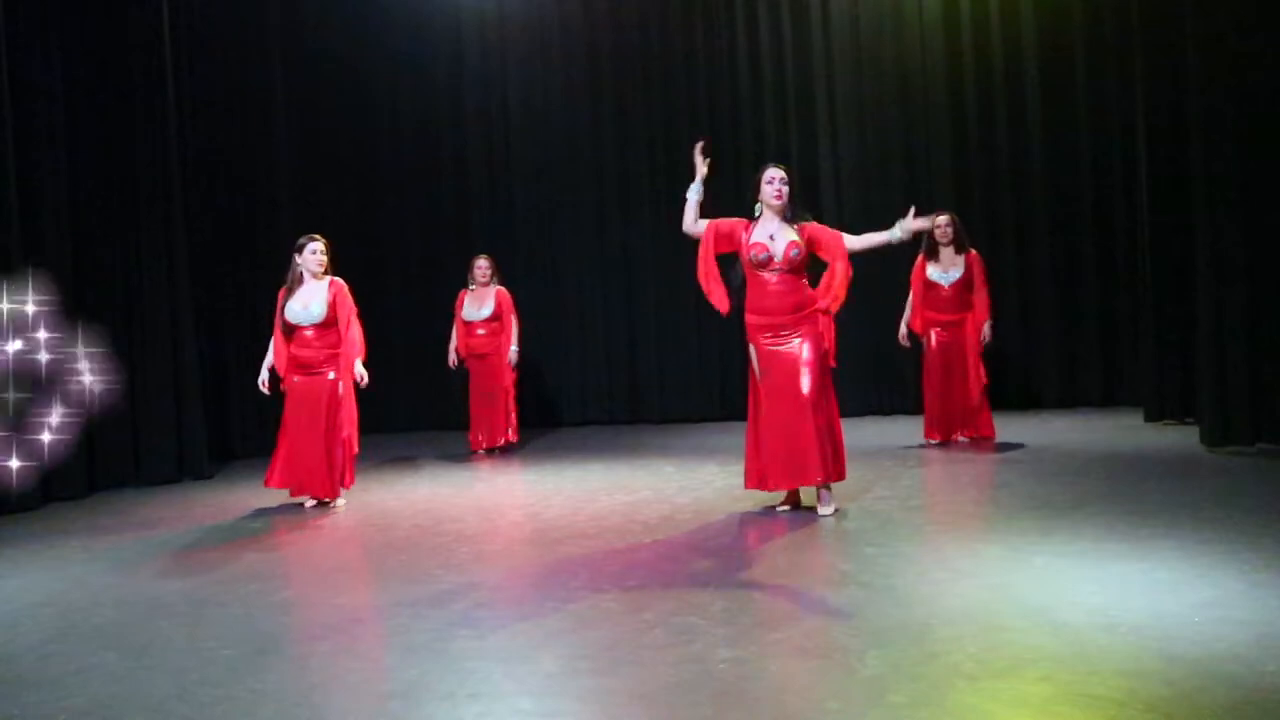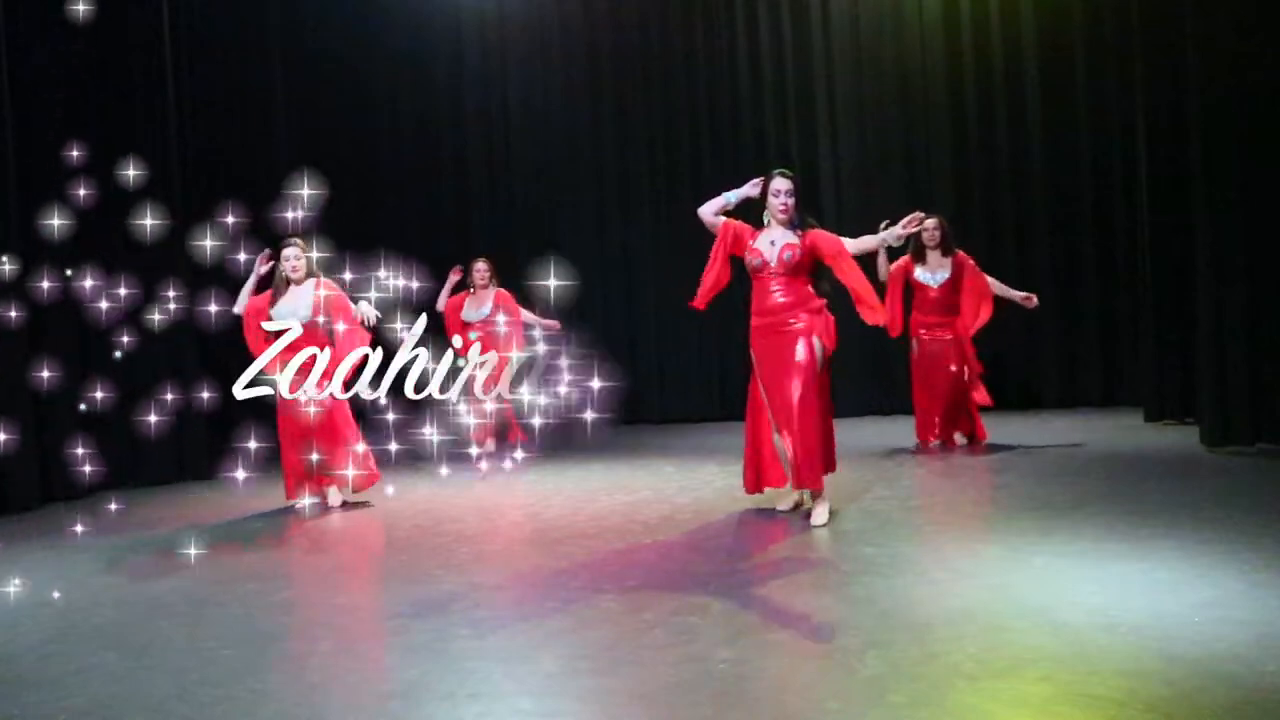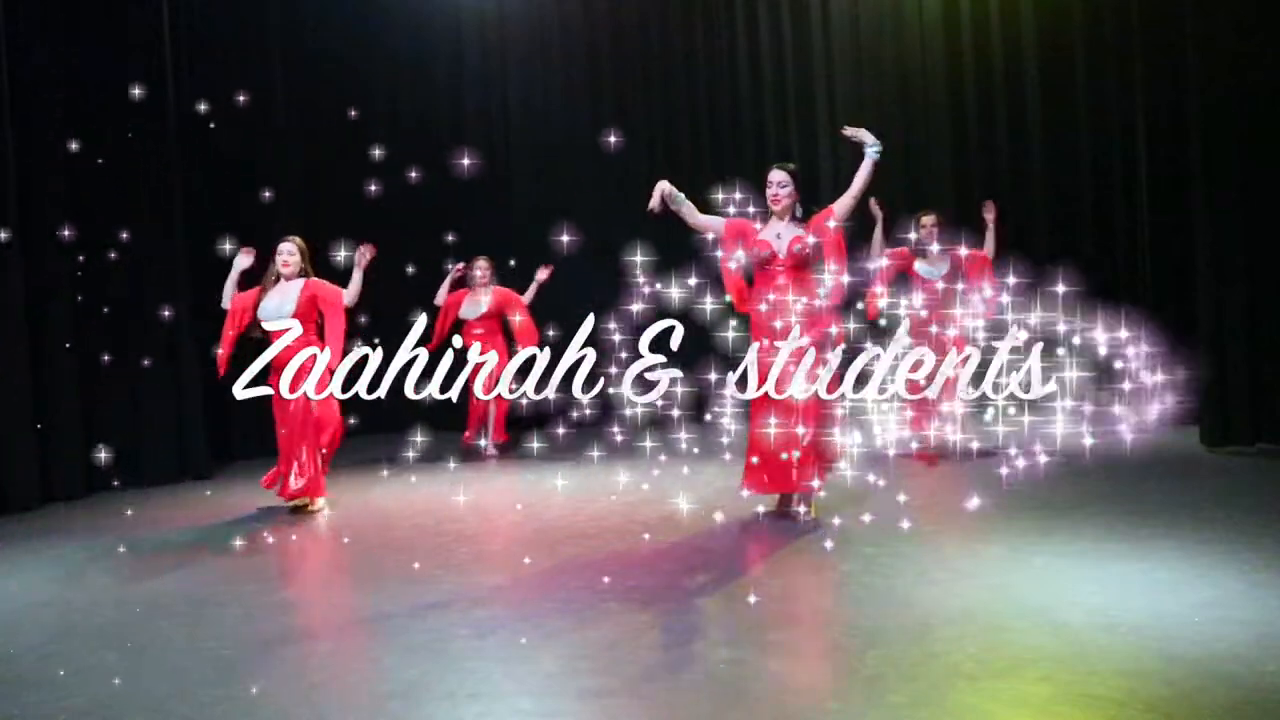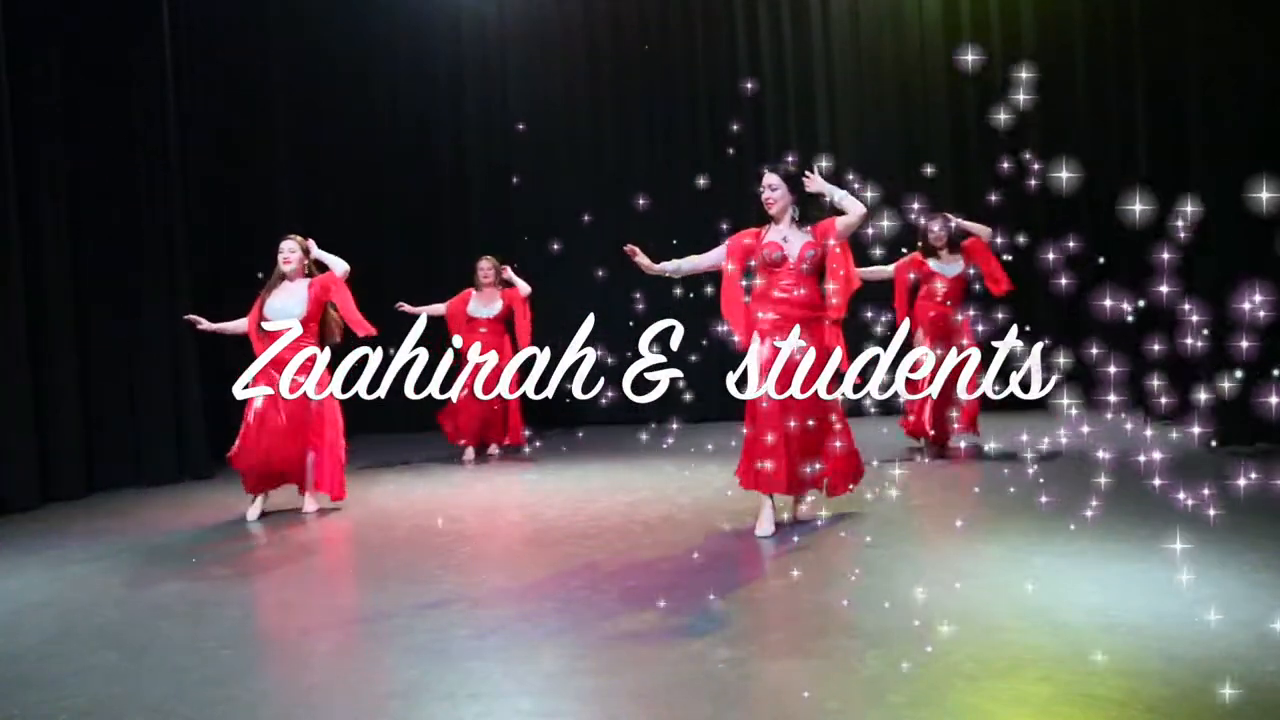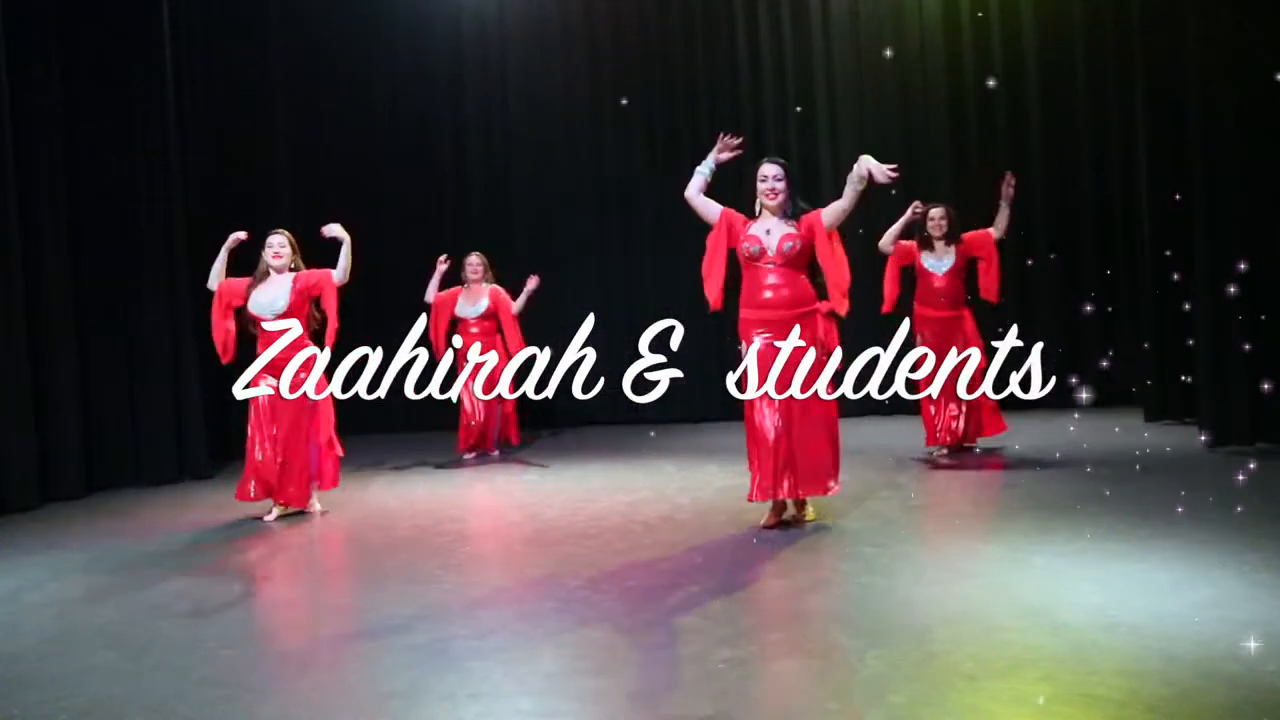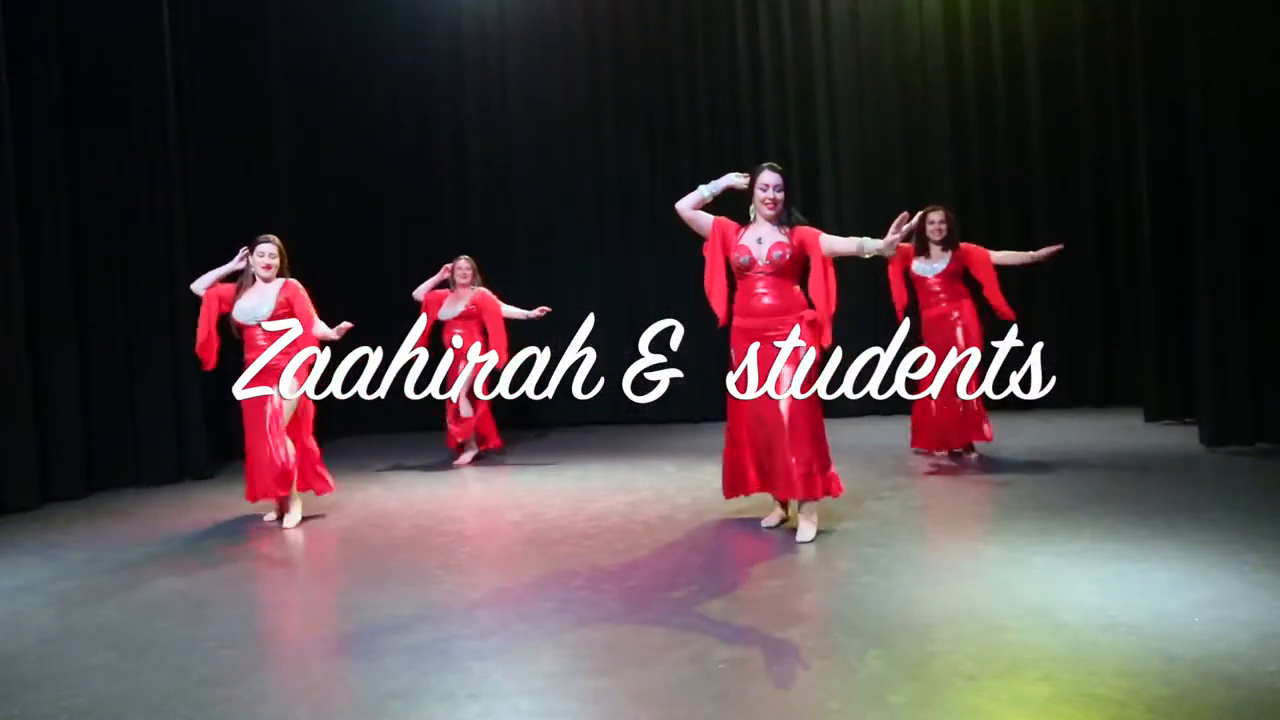
dt=0.5s
person 1, frame 1
left shoulder: (805, 232)
right shoulder: (740, 230)
left elbow: (852, 243)
right elbow: (690, 227)
left wrist: (897, 232)
right wrist: (699, 182)
left hip: (803, 326)
right hip: (763, 331)
left knee: (810, 399)
right knee: (774, 405)
left ankle: (823, 483)
right ankle: (789, 485)
person 1, frame 2
left shoulder: (810, 238)
right shoulder: (746, 236)
left elbow: (854, 246)
right elbow: (705, 213)
left wrist: (889, 235)
right wrist: (741, 193)
left hip: (803, 330)
right hip: (763, 334)
left knee: (803, 405)
right knee: (773, 411)
left ankle: (818, 494)
right ankle: (797, 487)
person 1, frame 3
left shoulder: (815, 228)
right shoulder: (748, 231)
left elbow: (854, 193)
right elbow: (696, 219)
left wrist: (871, 149)
right wrist: (668, 190)
left hip: (808, 327)
right hip: (768, 329)
left knee: (805, 409)
right knee: (770, 408)
left ankle: (803, 491)
right ankle: (781, 489)
person 1, frame 4
left shoulder: (819, 233)
right shoulder: (751, 239)
left elbow: (858, 212)
right elbow: (703, 261)
left wrist: (824, 188)
right wrist: (657, 267)
left hip: (810, 333)
right hip: (768, 331)
left knee: (810, 414)
right knee: (767, 412)
left ankle: (803, 494)
right ankle: (766, 505)
person 1, frame 5
left shoulder: (807, 225)
right shoulder: (737, 226)
left elbow: (848, 201)
right elbow: (692, 196)
left wrist: (863, 168)
right wrist: (712, 160)
left hip: (804, 326)
right hip: (758, 330)
left knee: (808, 410)
right knee: (766, 413)
left ankle: (802, 497)
right ankle: (776, 499)
person 1, frame 6
left shoulder: (798, 235)
right shoulder: (730, 233)
left elbow: (845, 245)
right elbow: (683, 208)
left wrist: (883, 244)
right wrist: (723, 183)
left hip: (790, 334)
right hip: (747, 336)
left knee: (792, 412)
right knee: (754, 419)
left ankle: (807, 507)
right ankle: (781, 501)
person 2, frame 1
left shoulder: (336, 286)
right shoulder: (287, 292)
left elbow: (350, 329)
right elbow: (279, 334)
left wrist: (357, 363)
right wrist: (265, 367)
left hip: (332, 370)
right hip: (298, 373)
left knee: (335, 430)
right knee: (302, 431)
left ankle: (336, 490)
right ankle: (312, 489)
person 2, frame 2
left shoulder: (323, 287)
right shoulder: (275, 296)
left elbow: (349, 313)
right elbow: (241, 310)
left wrist: (363, 310)
right wrist: (255, 276)
left hip: (319, 371)
right hip: (288, 374)
left knee: (325, 427)
right knee: (293, 431)
left ankle: (333, 485)
right ankle: (308, 489)
person 2, frame 3
left shoulder: (312, 286)
right shoulder: (265, 292)
left elbow: (347, 299)
right elbow: (229, 305)
left wrist: (359, 269)
right wrist: (236, 270)
left hip: (309, 366)
right hip: (280, 371)
left knee: (306, 427)
right knee: (289, 432)
left ankle: (315, 491)
right ankle: (299, 489)
person 2, frame 4
left shoulder: (317, 286)
right shoulder: (270, 291)
left elbow: (344, 269)
right elbow: (250, 324)
left wrist: (319, 254)
right wrist: (214, 326)
left hip: (307, 370)
right hip: (272, 371)
left knee: (308, 434)
right knee: (258, 430)
left ankle: (310, 494)
right ankle: (258, 492)
person 2, frame 5
left shoulder: (303, 281)
right shoulder: (253, 286)
left elbow: (341, 277)
right elbow: (215, 286)
left wrist: (345, 241)
right wrist: (226, 249)
left hip: (302, 367)
right hip: (267, 371)
left knee: (305, 432)
right knee: (266, 434)
left ankle: (309, 495)
right ankle: (279, 498)
person 2, frame 6
left shoulder: (290, 288)
right shoulder: (237, 292)
left elbow: (313, 325)
right elbow: (198, 288)
left wrist: (332, 334)
right wrist: (232, 267)
left hip: (286, 369)
right hip: (254, 375)
left knee: (276, 433)
right knee: (260, 440)
left ankle: (293, 501)
right ankle: (279, 501)
person 3, frame 1
left shoulder: (970, 257)
right shoulder: (924, 259)
left elbow: (981, 292)
right elbow: (915, 294)
left wrist: (986, 321)
right wrist: (904, 323)
left hip: (964, 325)
right hip: (934, 326)
left knee: (965, 377)
right knee: (937, 377)
left ankle: (967, 430)
right ankle: (939, 431)
person 3, frame 2
left shoulder: (957, 259)
right shoulder: (909, 262)
left elbow: (984, 281)
right elbow: (884, 275)
left wrist: (1017, 295)
right wrist: (884, 245)
left hip: (951, 328)
right hip: (922, 329)
left knee: (954, 376)
right knee: (927, 381)
left ankle: (960, 428)
right ankle: (934, 434)
person 3, frame 3
left shoulder: (954, 255)
right shoulder: (907, 256)
left elbow: (985, 259)
right elbow: (877, 257)
left wrist: (990, 225)
right wrist: (879, 223)
left hip: (948, 324)
right hip: (920, 324)
left knee: (947, 377)
right knee: (920, 379)
left ankle: (946, 433)
right ankle: (922, 432)
person 3, frame 4
left shoulder: (964, 252)
right shoulder: (920, 259)
left elbow: (987, 234)
right elbow: (887, 271)
left wrist: (957, 222)
left hip: (956, 324)
right hip: (926, 322)
left knee: (955, 378)
right knee: (926, 374)
left ankle: (945, 434)
right ankle: (925, 433)
person 3, frame 5
left shoulder: (964, 244)
right shoulder: (915, 249)
left elbow: (998, 231)
right elbow: (884, 246)
left wrist: (1005, 201)
right wrist: (905, 218)
left hip: (958, 320)
right hip: (928, 322)
left knee: (966, 376)
right knee: (934, 378)
left ankle: (965, 433)
right ankle: (939, 438)
person 3, frame 6
left shoulder: (961, 251)
right shoulder: (912, 254)
left elbow: (999, 257)
left wrist: (1036, 255)
right wrist: (911, 227)
left hip: (961, 318)
right hip: (932, 324)
right knee: (936, 382)
left ankle: (964, 439)
right ankle: (941, 440)
person 4, frame 1
left shoulder: (500, 293)
right shoulder: (464, 296)
left elbow: (511, 321)
right elbow: (457, 325)
left wrist: (513, 348)
right wrist: (452, 349)
left hip: (497, 352)
right hip: (474, 354)
left knee: (499, 395)
right knee: (479, 397)
left ankle: (501, 441)
right ankle: (482, 442)
person 4, frame 2
left shoulder: (499, 295)
right shoulder: (464, 298)
left elbow: (518, 312)
right elbow: (442, 307)
left wrist: (542, 322)
right wrist: (449, 283)
left hip: (494, 351)
left knee: (491, 394)
right knee: (482, 395)
left ankle: (491, 438)
right ankle: (486, 438)
person 4, frame 3
left shoulder: (499, 293)
right shoulder: (463, 295)
left elbow: (522, 301)
right elbow: (439, 301)
left wrist: (536, 282)
right wrist: (450, 277)
left hip: (492, 349)
left knee: (489, 392)
right knee: (478, 394)
left ankle: (491, 442)
right ankle: (480, 439)
person 4, frame 4
left shoulder: (506, 295)
right shoulder: (469, 295)
left elbow: (526, 291)
right elbow: (443, 308)
left wrist: (511, 276)
right wrist: (414, 309)
left hip: (497, 352)
left knee: (496, 398)
right knee: (468, 397)
left ankle: (495, 442)
right ankle: (469, 444)
person 4, frame 5
left shoulder: (494, 291)
right shoulder: (457, 293)
left elbow: (513, 310)
right elbow: (430, 299)
left wrist: (527, 291)
right wrist: (438, 273)
left hip: (491, 351)
right hip: (466, 354)
left knee: (492, 396)
right knee: (469, 398)
left ankle: (493, 443)
right ankle: (473, 445)
person 4, frame 6
left shoulder: (480, 294)
right shoulder: (444, 296)
left elbow: (502, 309)
right elbow: (417, 295)
left wrist: (528, 314)
right wrist: (439, 276)
right hip: (454, 355)
left knee: (461, 394)
right knee: (457, 398)
left ankle: (472, 444)
right ankle: (476, 442)
